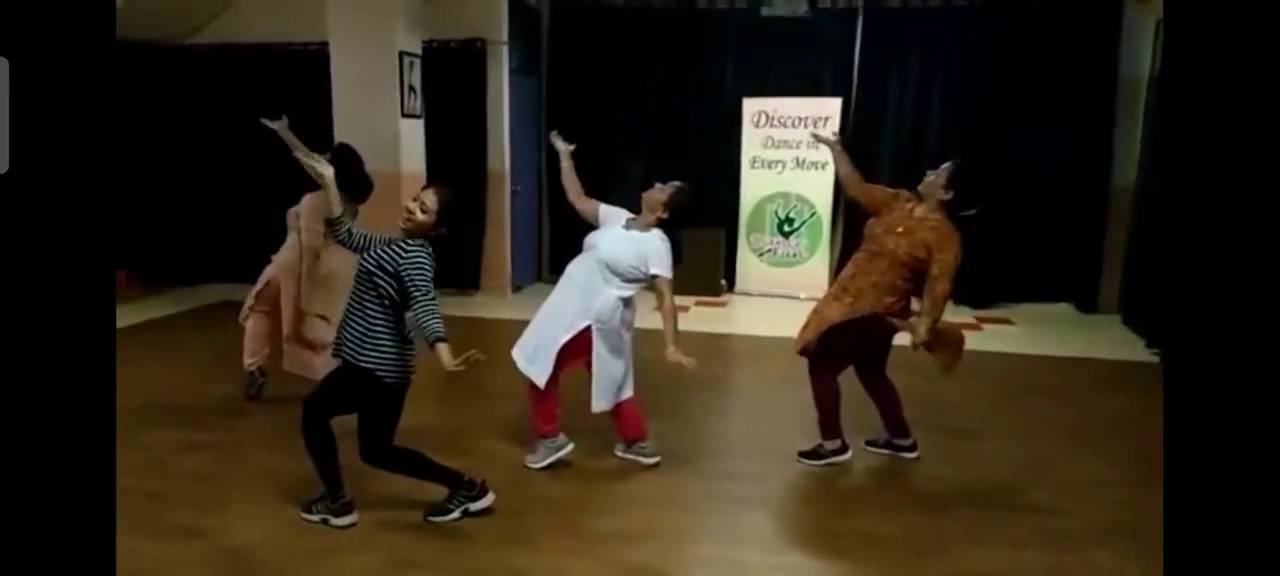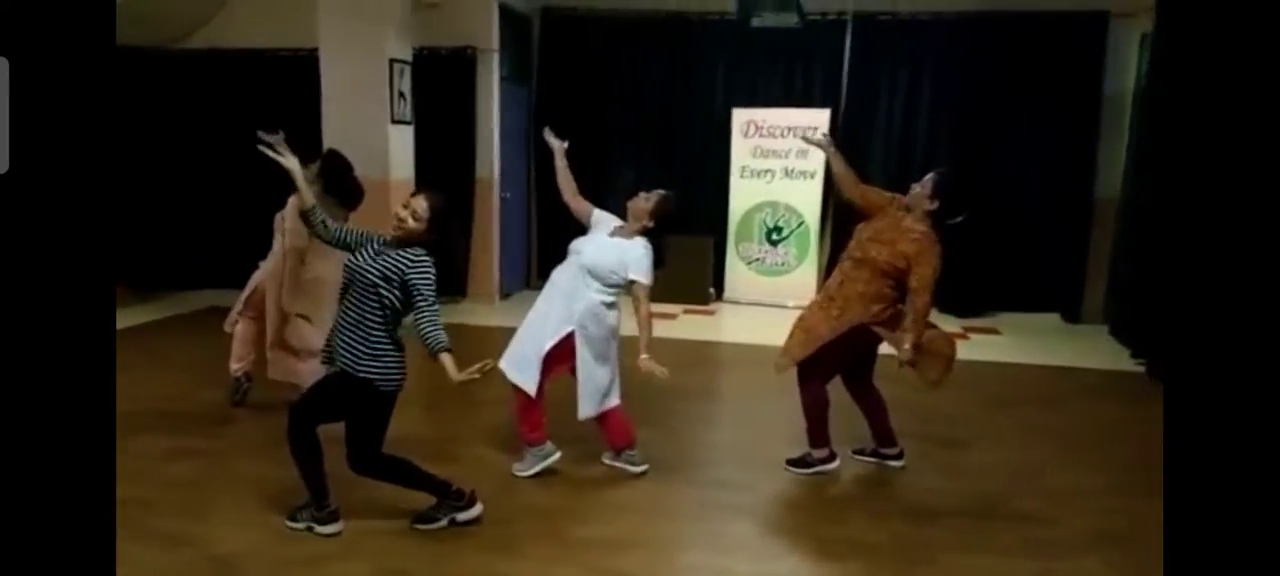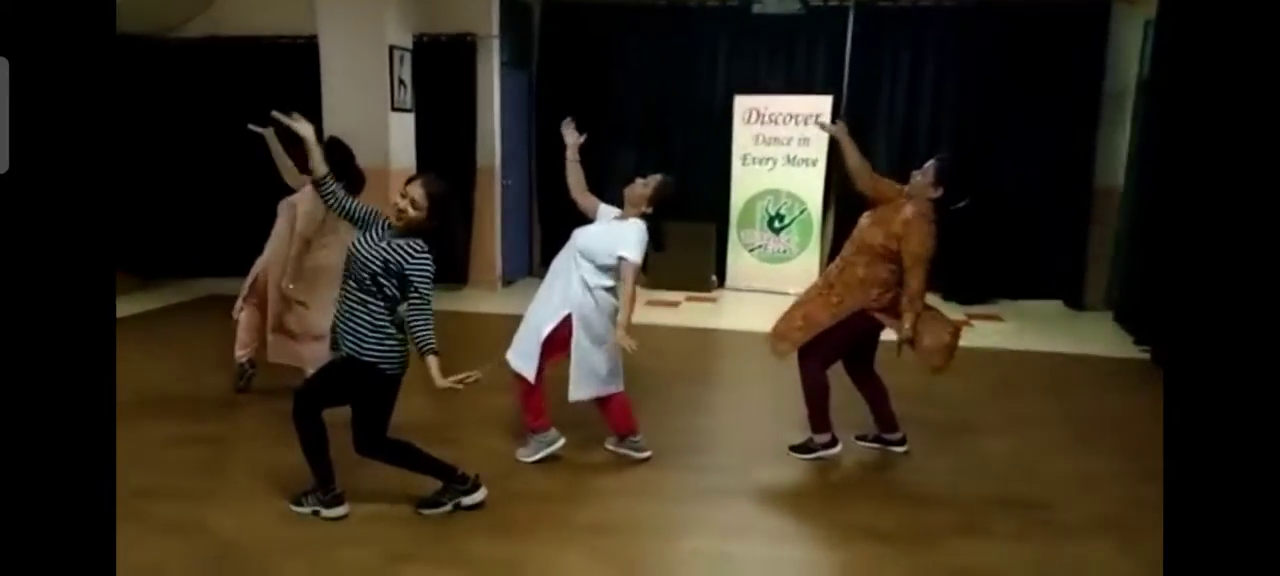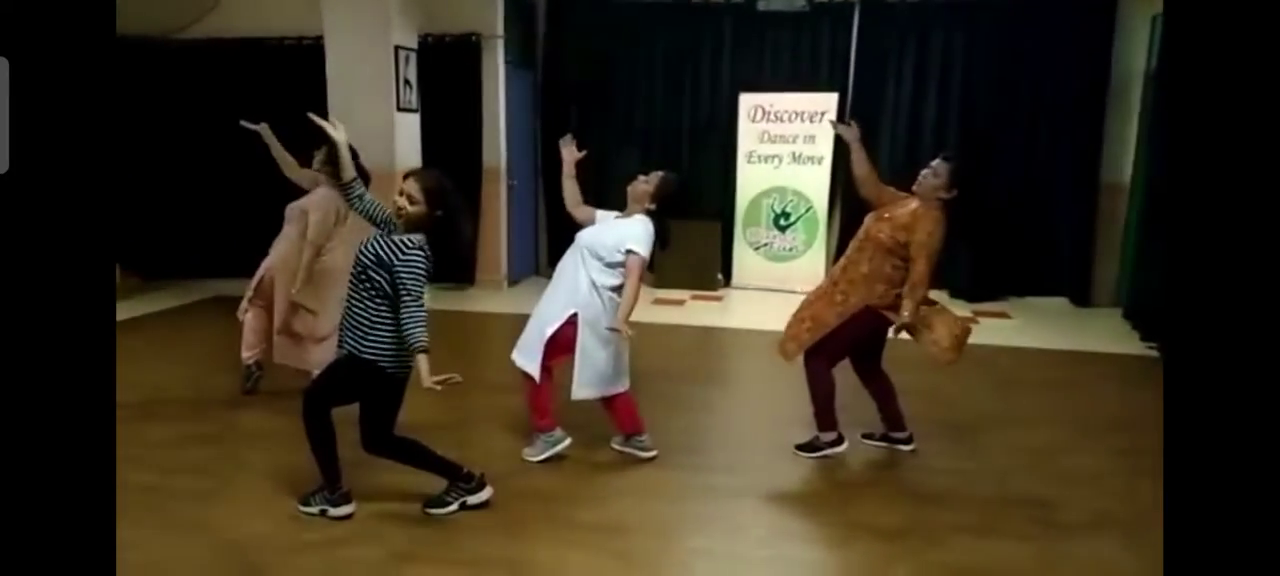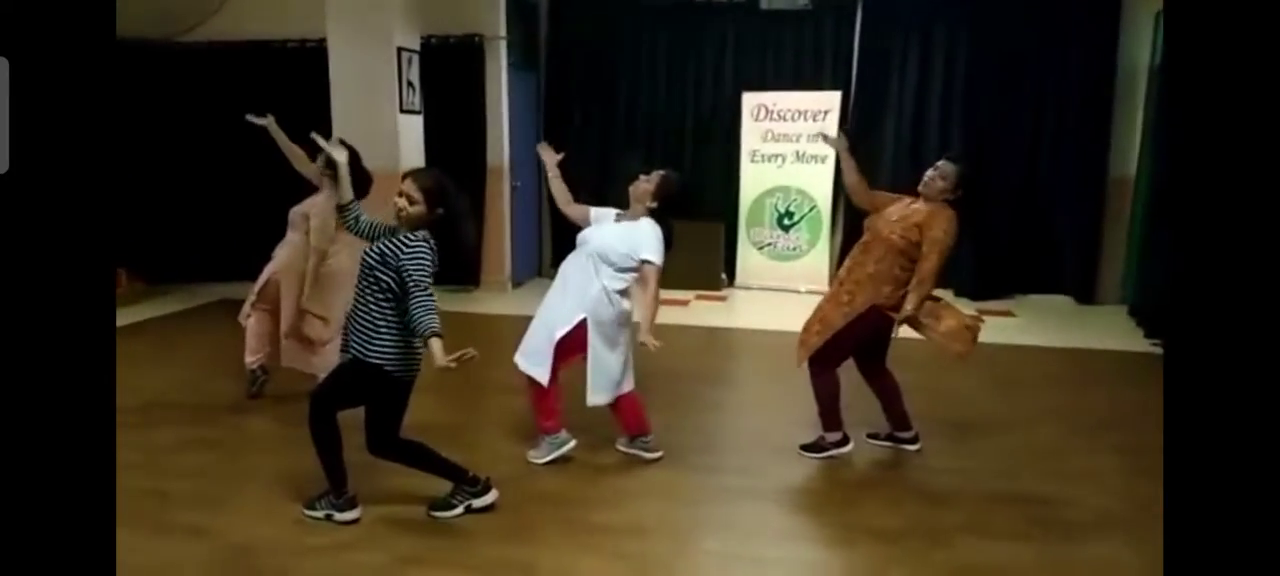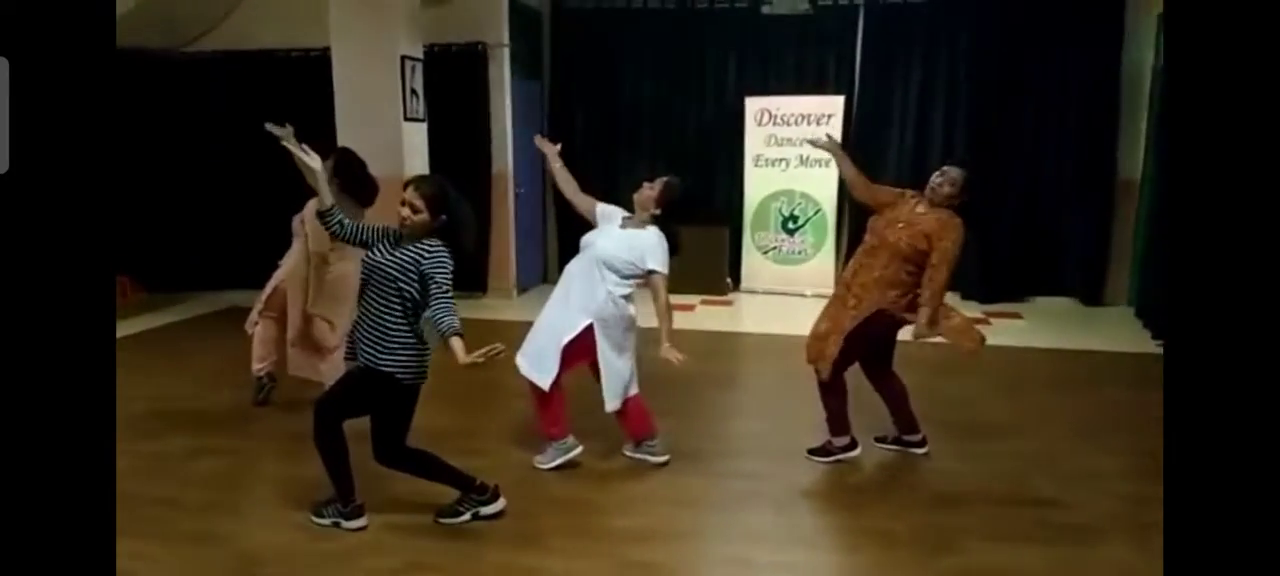
dt=0.2s
person 1, frame 1
left shoulder: (416, 252)
right shoulder: (394, 244)
left elbow: (425, 306)
right elbow: (344, 235)
left wrist: (444, 355)
right wrist: (329, 180)
left hip: (378, 364)
right hip: (373, 362)
left knee: (314, 410)
right knee: (378, 449)
left ankle: (336, 502)
right ankle: (467, 487)
person 1, frame 2
left shoulder: (417, 262)
right shoulder: (373, 243)
left elbow: (427, 318)
right elbow: (322, 228)
left wrist: (451, 369)
right wrist: (297, 173)
left hip: (370, 373)
right hip: (358, 368)
left knee: (301, 416)
right knee: (366, 458)
left ankle: (321, 510)
right ankle: (455, 498)
person 1, frame 3
left shoulder: (416, 255)
right shoulder: (379, 225)
left elbow: (419, 314)
right elbow: (334, 197)
left wrist: (436, 372)
right wrist: (310, 142)
left hip: (373, 357)
right hip: (364, 354)
left knee: (306, 402)
right knee: (371, 441)
left ankle: (327, 495)
right ankle: (459, 483)
person 1, frame 4
left shoulder: (410, 248)
right shoulder: (395, 227)
left elbow: (412, 308)
right elbow: (357, 198)
left wrist: (423, 368)
right wrist: (342, 145)
left hip: (376, 355)
right hip: (376, 353)
left knee: (315, 401)
right knee: (378, 438)
left ankle: (334, 494)
right ankle: (467, 482)
person 1, frame 5
left shoulder: (418, 245)
right shoulder: (396, 233)
left elbow: (424, 299)
right elbow: (354, 221)
left wrist: (438, 353)
right wrist: (342, 166)
left hip: (382, 357)
right hip: (382, 355)
left knee: (321, 404)
right knee: (384, 441)
left ankle: (340, 498)
right ankle: (472, 484)
person 1, frame 6
left shoulder: (434, 254)
right shoulder: (390, 238)
left elbow: (442, 305)
right elbow: (338, 227)
left wrist: (460, 352)
right wrist: (316, 172)
left hip: (394, 367)
right hip: (379, 362)
left knee: (326, 413)
right knee: (390, 450)
left ankle: (346, 507)
right ankle: (479, 493)
person 2, frame 1
left shoulder: (656, 244)
right shoulder: (618, 218)
left elbow: (665, 298)
right elbow: (577, 198)
left wrist: (671, 346)
right wrist: (565, 156)
left hip: (594, 320)
right hip: (573, 308)
left knee: (539, 367)
right knee: (613, 381)
left ankle: (550, 440)
right ankle: (638, 443)
person 2, frame 2
left shoulder: (639, 250)
right shoulder: (607, 225)
left elbow: (642, 303)
right elbow: (572, 198)
left wrist: (644, 353)
right wrist: (559, 154)
left hip: (579, 325)
right hip: (563, 317)
left knee: (525, 375)
right knee: (599, 389)
left ankle: (538, 447)
right ankle: (626, 452)
person 2, frame 3
left shoulder: (633, 230)
right shoulder: (612, 217)
left elbow: (627, 282)
right elbow: (579, 194)
left wrist: (622, 328)
right wrist: (572, 148)
left hip: (577, 310)
right hip: (570, 305)
left knee: (527, 363)
right knee: (601, 375)
left ankle: (542, 433)
right ankle: (629, 437)
person 2, frame 4
left shoulder: (640, 227)
right shoulder: (612, 219)
left elbow: (633, 275)
right elbow: (575, 208)
left wrist: (622, 318)
right wrist: (568, 165)
left hip: (584, 309)
right hip: (573, 304)
left knee: (534, 362)
right knee: (606, 375)
left ankle: (549, 434)
right ankle: (635, 436)
person 2, frame 5
left shoulder: (649, 232)
right shoulder: (609, 217)
left elbow: (650, 284)
right elbow: (567, 207)
left wrist: (646, 328)
right wrist: (550, 166)
left hip: (590, 314)
right hip: (571, 304)
left knee: (538, 364)
right knee: (611, 377)
left ankle: (554, 436)
right ankle: (641, 438)
person 2, frame 6
left shoulder: (653, 240)
right shoulder: (614, 218)
left elbow: (660, 294)
right elbow: (575, 196)
left wrist: (666, 343)
right wrist: (553, 156)
left hip: (594, 319)
right hip: (576, 309)
left knee: (542, 369)
right knee: (616, 381)
left ankle: (560, 441)
right ankle: (647, 442)
person 3, frame 1
left shoulder: (943, 234)
right shoulder: (901, 203)
left elbow: (939, 284)
right elbow: (857, 188)
left wrist: (925, 325)
right wrist: (836, 149)
left hip: (873, 312)
right hip: (858, 304)
left knee: (821, 365)
right knee: (872, 373)
left ankle: (833, 445)
right ankle: (902, 440)
person 3, frame 2
left shoulder: (923, 243)
right shoulder: (892, 210)
left elbow: (920, 295)
right elbow: (853, 189)
left wrist: (909, 343)
right wrist: (829, 150)
left hip: (861, 320)
right hip: (850, 314)
left knee: (811, 374)
right knee: (858, 382)
left ankle: (821, 454)
right ankle: (888, 449)
person 3, frame 3
left shoulder: (918, 223)
right shoulder: (901, 202)
left elbow: (916, 276)
right elbow: (866, 179)
left wrist: (908, 323)
right wrist: (843, 138)
left hip: (863, 306)
right hip: (857, 302)
left knee: (811, 359)
right knee: (860, 368)
left ankle: (823, 439)
right ankle: (891, 435)
person 3, frame 4
left shoulder: (929, 217)
right shoulder: (906, 204)
left elbow: (921, 266)
right elbow: (870, 187)
left wrist: (909, 309)
right wrist: (854, 143)
left hip: (870, 304)
right hip: (862, 300)
left knee: (816, 357)
right knee: (867, 366)
left ankle: (829, 437)
right ankle: (898, 433)
person 3, frame 5
left shoulder: (941, 218)
right shoulder: (903, 203)
left elbow: (929, 263)
right elbow: (862, 196)
left wrist: (911, 304)
right wrist: (843, 153)
left hip: (874, 304)
right hip: (860, 298)
left knee: (820, 359)
right knee: (872, 366)
left ankle: (835, 437)
right ankle: (904, 433)
person 3, frame 6
left shoulder: (947, 226)
right shoulder: (905, 201)
left elbow: (938, 274)
right elbow: (863, 189)
left wrist: (924, 317)
right wrist: (836, 152)
left hip: (880, 307)
right hip: (861, 300)
left knee: (827, 362)
right knee: (878, 370)
left ankle: (841, 441)
right ankle: (911, 436)
person 4, frame 1
left shoulder: (314, 202)
right shoulder: (346, 198)
left elbow: (311, 250)
left wrist: (307, 296)
right wrist: (285, 133)
left hip: (295, 271)
right hip: (336, 275)
left knee: (261, 311)
right knee: (323, 329)
left ankle: (254, 370)
person 4, frame 2
left shoulder: (299, 204)
right shoulder: (336, 206)
left elbow: (294, 252)
right elbow: (305, 183)
left wrist: (288, 294)
left hip: (290, 280)
right hip: (323, 282)
left knee: (248, 318)
right knee: (310, 337)
left ankle: (240, 376)
person 4, frame 3
left shoulder: (314, 194)
left elbow: (302, 239)
right elbow: (291, 175)
left wrist: (289, 280)
right wrist: (271, 139)
left hip: (293, 267)
right hip: (323, 270)
left knee: (253, 305)
right knee: (313, 322)
left ankle: (245, 362)
person 4, frame 4
left shoulder: (324, 198)
right shoulder: (324, 187)
left elbow: (314, 246)
right elbow: (291, 169)
left wrist: (298, 288)
right wrist: (266, 134)
left hip: (293, 268)
right hip: (330, 272)
left knee: (258, 306)
right knee: (320, 323)
left ankle: (252, 364)
person 4, frame 5
left shoulder: (322, 203)
right shoulder: (336, 192)
left elbow: (318, 252)
right elbow: (301, 162)
left wrist: (308, 294)
right wrist: (272, 129)
left hip: (296, 271)
left knee: (262, 309)
right knee: (325, 328)
left ankle: (256, 368)
person 4, frame 6
left shoulder: (317, 207)
right shoulder: (350, 203)
left elbow: (317, 257)
right elbow: (312, 172)
left wrist: (314, 301)
right wrist: (289, 141)
left hip: (314, 281)
right hip: (344, 282)
left knee: (268, 316)
right knee: (332, 337)
left ankle: (262, 376)
